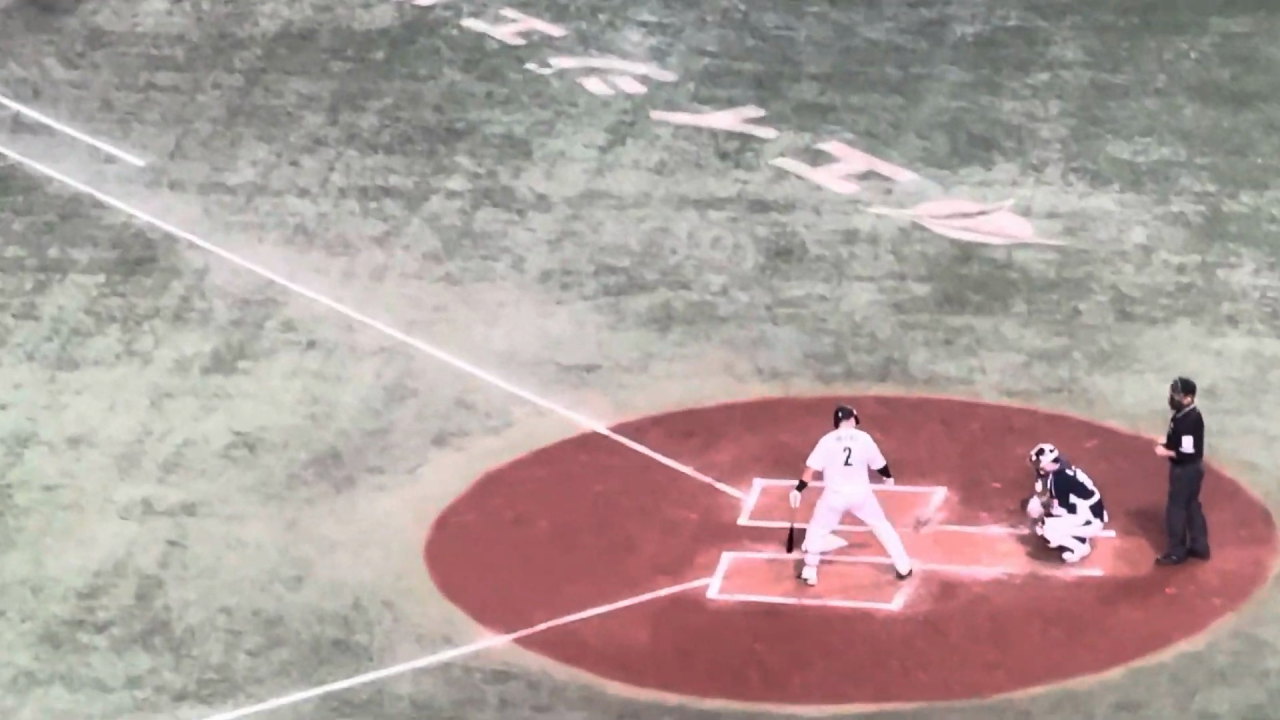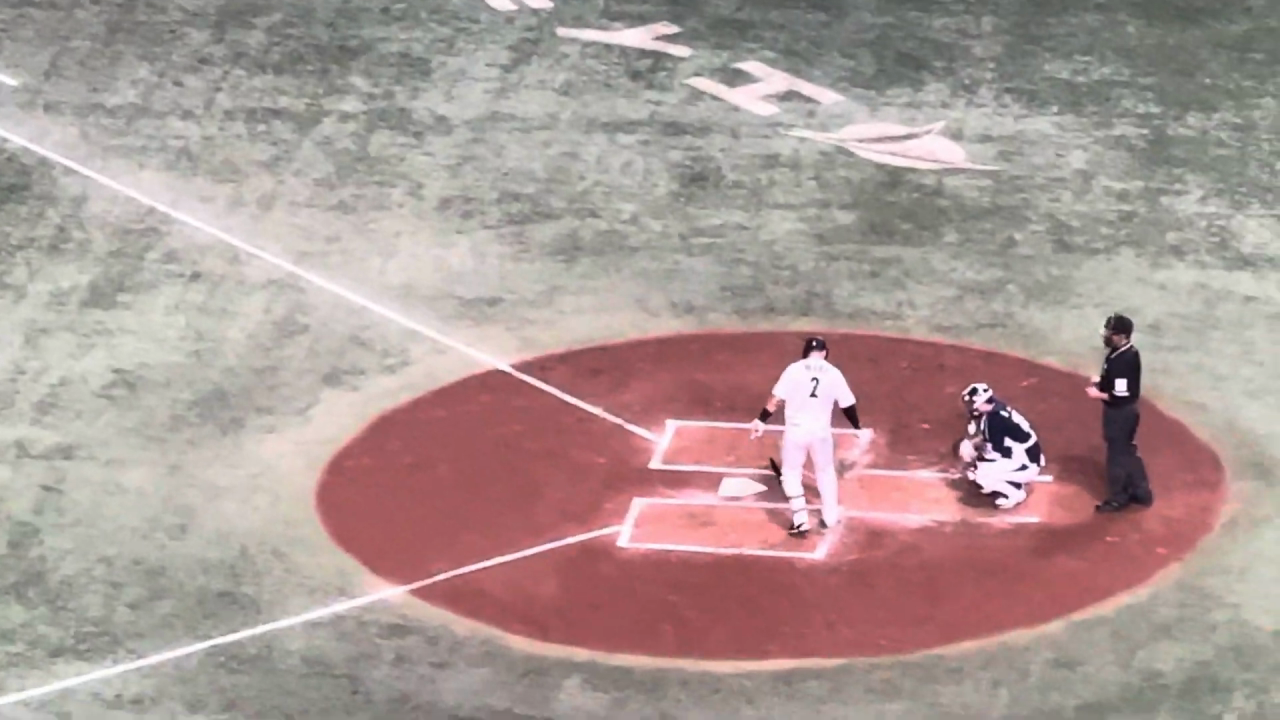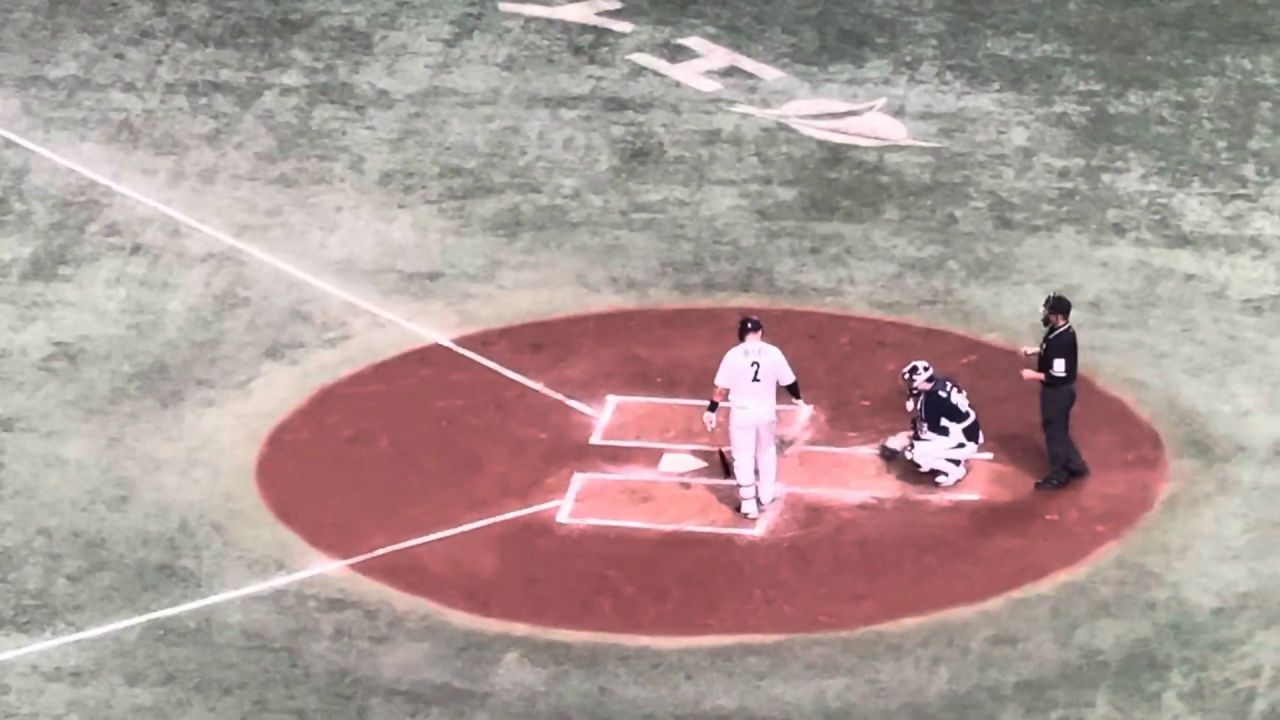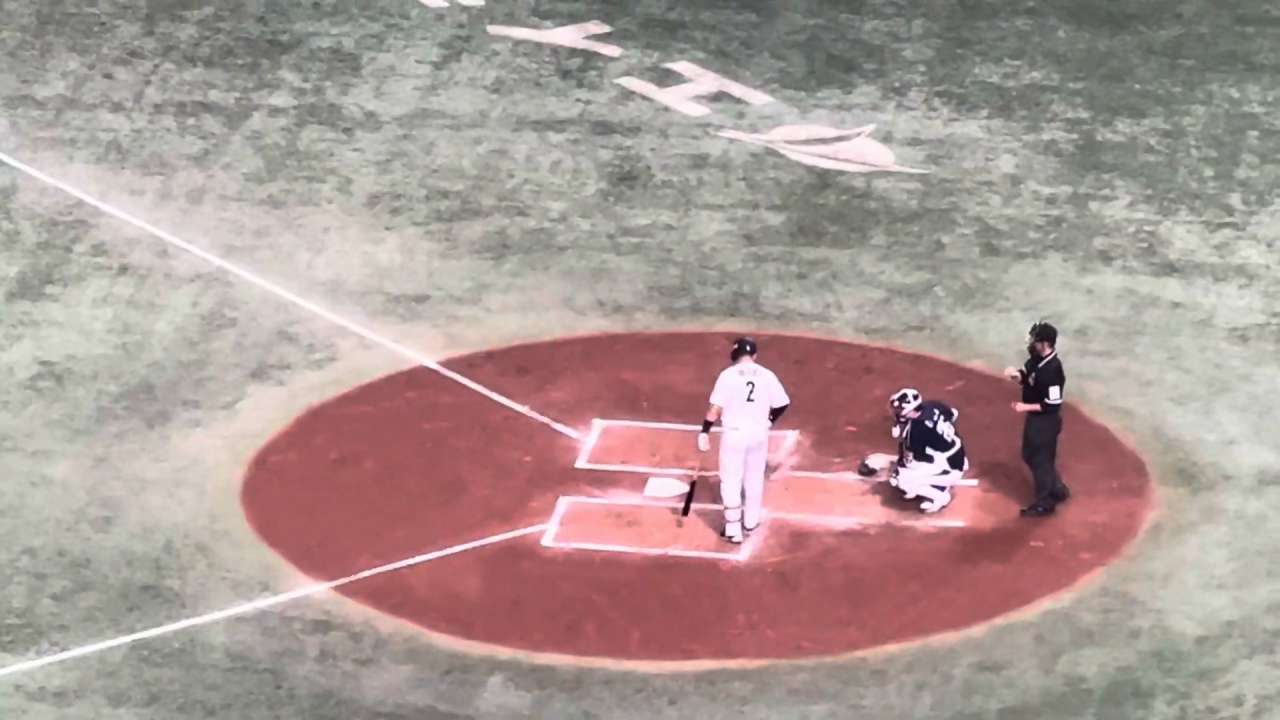
dt=0.5s
person 1, frame 1
left shoulder: (828, 440)
right shoulder: (864, 439)
left elbow: (812, 468)
right elbow: (880, 465)
left wrist: (798, 489)
right wrist: (887, 476)
left hip: (835, 495)
right hip: (861, 493)
left knee: (817, 531)
right knee: (881, 525)
left ankle: (809, 573)
right ankle: (903, 567)
person 1, frame 2
left shoulder: (794, 369)
right shoulder: (834, 373)
left elbow: (776, 399)
right elbow: (848, 405)
left wrist: (761, 420)
right wrist: (857, 428)
left hip: (795, 430)
right hip: (821, 431)
left knee: (791, 474)
right knee: (825, 472)
left ankle: (800, 520)
right ankle: (830, 517)
person 1, frame 3
left shoulder: (733, 355)
right shoulder: (773, 353)
left elbow: (721, 388)
right elbow: (789, 381)
left wrist: (711, 411)
right wrist: (798, 399)
left hip: (742, 413)
right hip: (766, 411)
left knee: (743, 458)
right knee: (767, 451)
left ankle: (749, 506)
right ankle: (766, 496)
person 1, frame 4
left shoulder: (728, 375)
right shoulder: (767, 375)
left elbow: (715, 408)
right elbow: (782, 403)
left wrist: (704, 432)
right wrist: (769, 420)
left hip: (734, 434)
right hip: (758, 433)
left knee: (731, 481)
right knee: (755, 478)
left ankle: (733, 530)
right ankle: (751, 522)
person 2, frame 1
left shoulder: (1186, 420)
right shoulder: (1190, 415)
left elbow: (1186, 452)
left wrist: (1166, 452)
right wrist: (1167, 441)
left hip: (1184, 469)
right hip: (1190, 468)
left knee: (1176, 509)
right knee: (1192, 506)
left ankle: (1176, 552)
right ankle: (1199, 547)
person 2, frame 2
left shoulder: (1120, 361)
right shoulder: (1128, 352)
left elbow: (1119, 395)
left wrist: (1098, 394)
right wrist: (1102, 380)
left hip: (1119, 413)
right hip: (1126, 410)
left knee: (1117, 455)
right knee: (1128, 451)
left ankle: (1118, 498)
right ankle: (1141, 492)
person 2, frame 3
left shoulder: (1061, 341)
right shoulder: (1059, 331)
left elbow: (1057, 376)
left wrist: (1033, 375)
right wrist: (1035, 351)
left hip: (1058, 392)
right hip: (1056, 391)
left knee: (1055, 433)
right knee: (1057, 430)
left ankle: (1058, 476)
right ankle: (1075, 466)
person 2, frame 4
left shoulder: (1051, 369)
right shoulder: (1037, 358)
left elbow: (1053, 404)
right elbow: (1025, 376)
left wrist: (1025, 407)
right wrist: (1016, 374)
left hip: (1045, 421)
right hip: (1034, 418)
left knee: (1042, 461)
right knee: (1030, 456)
left ankle: (1044, 503)
right ankle: (1056, 490)
